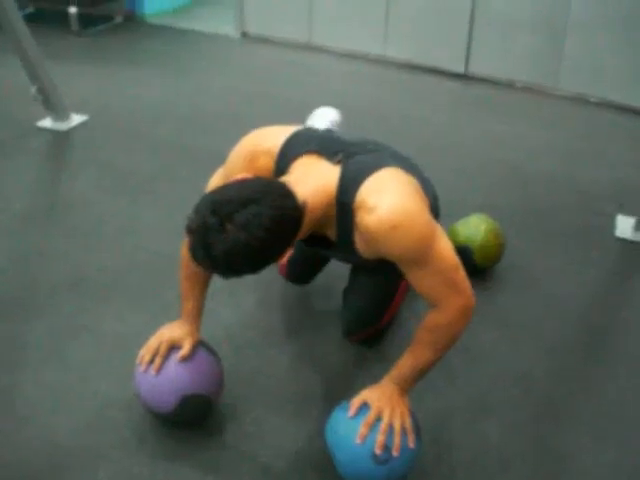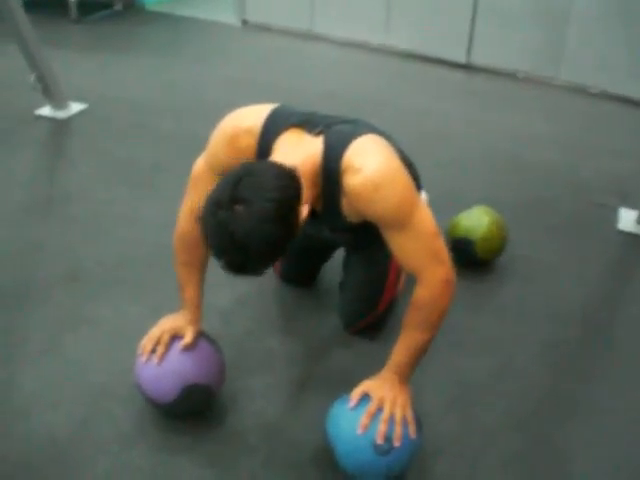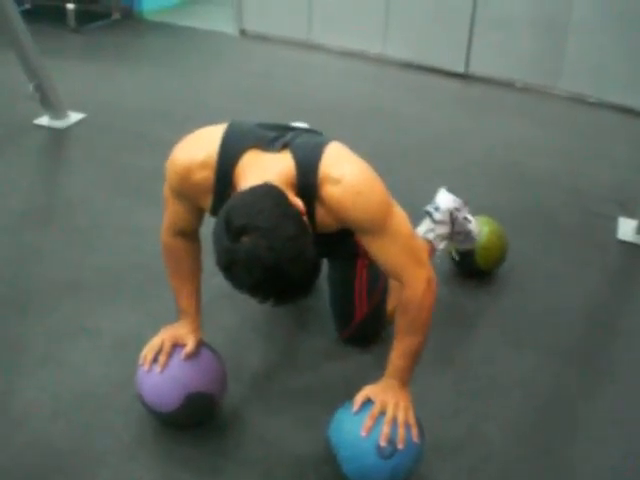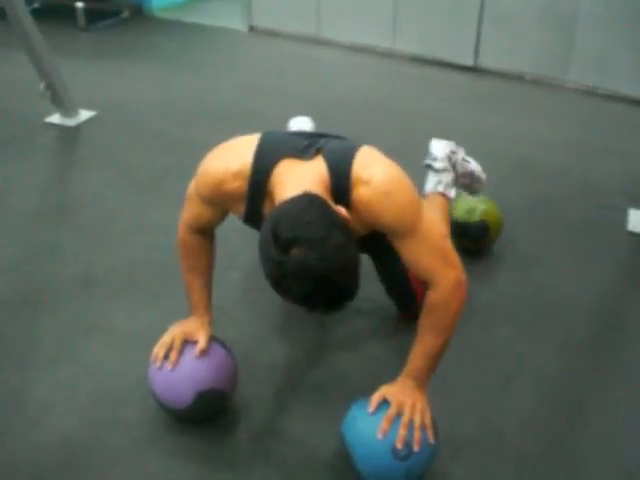
dt=1s
person 1, frame 1
left shoulder: (387, 216)
right shoulder: (257, 154)
left elbow: (456, 302)
right elbow: (203, 228)
left wrist: (395, 387)
right wrist: (188, 321)
left hip: (389, 233)
left knee: (359, 331)
right knee: (294, 275)
person 1, frame 2
left shoulder: (370, 178)
right shoulder: (237, 136)
left elbow: (438, 277)
right elbow: (193, 216)
left wrist: (395, 377)
right wrist: (189, 311)
left hip: (377, 216)
right hip: (317, 199)
left knee: (359, 319)
right knee: (292, 276)
left ankle: (412, 211)
person 1, frame 3
left shoulder: (347, 187)
right shoulder: (191, 165)
left elbow: (419, 280)
right elbow: (179, 233)
left wrist: (395, 382)
right wrist: (188, 320)
left hip: (347, 224)
right hip: (293, 208)
left knee: (359, 332)
left ankle: (438, 225)
person 1, frame 4
left shoulder: (377, 189)
right shoulder: (225, 174)
left elbow: (448, 281)
right elbow: (194, 228)
left wrist: (412, 382)
right wrist: (200, 316)
left hip: (367, 212)
left knee: (417, 302)
left ankle: (443, 172)
